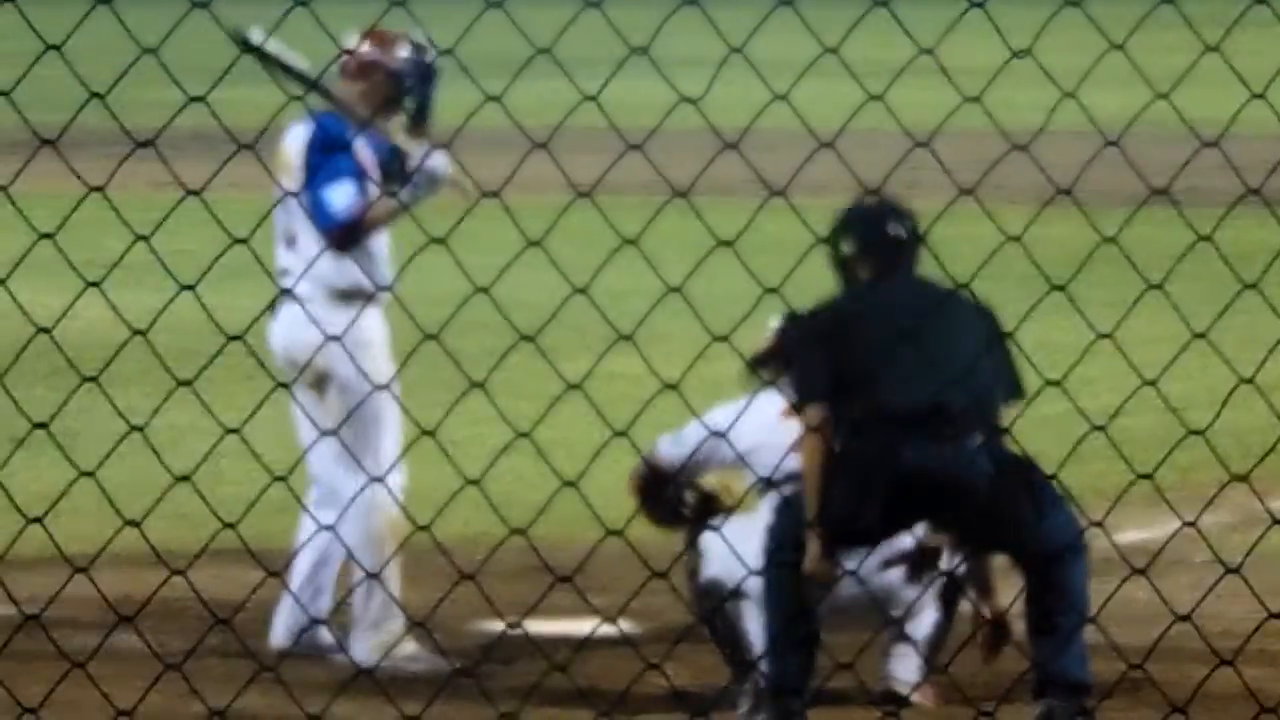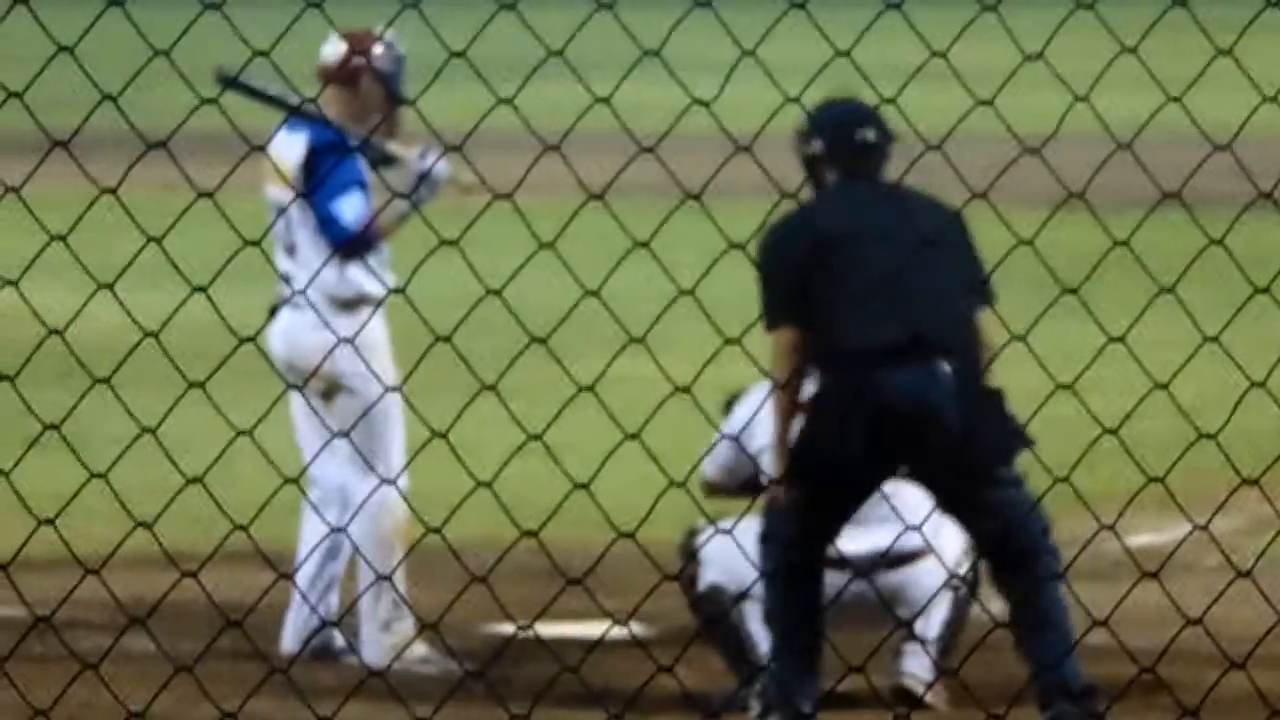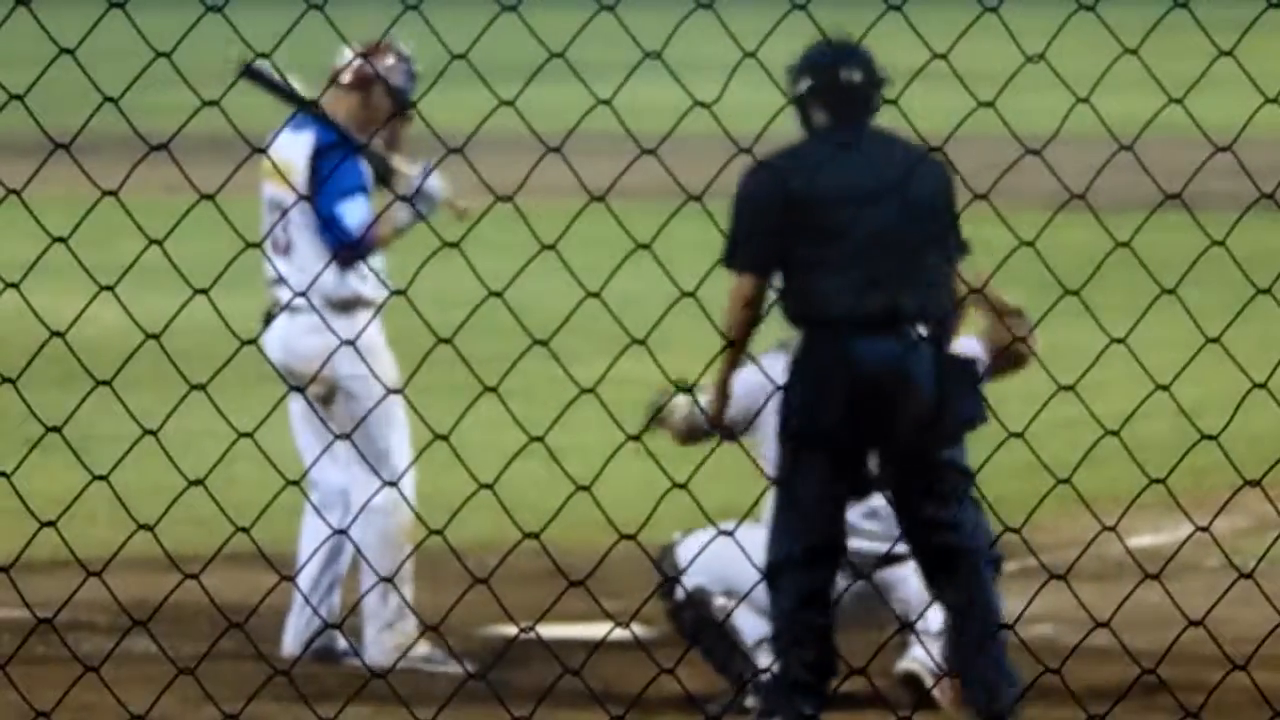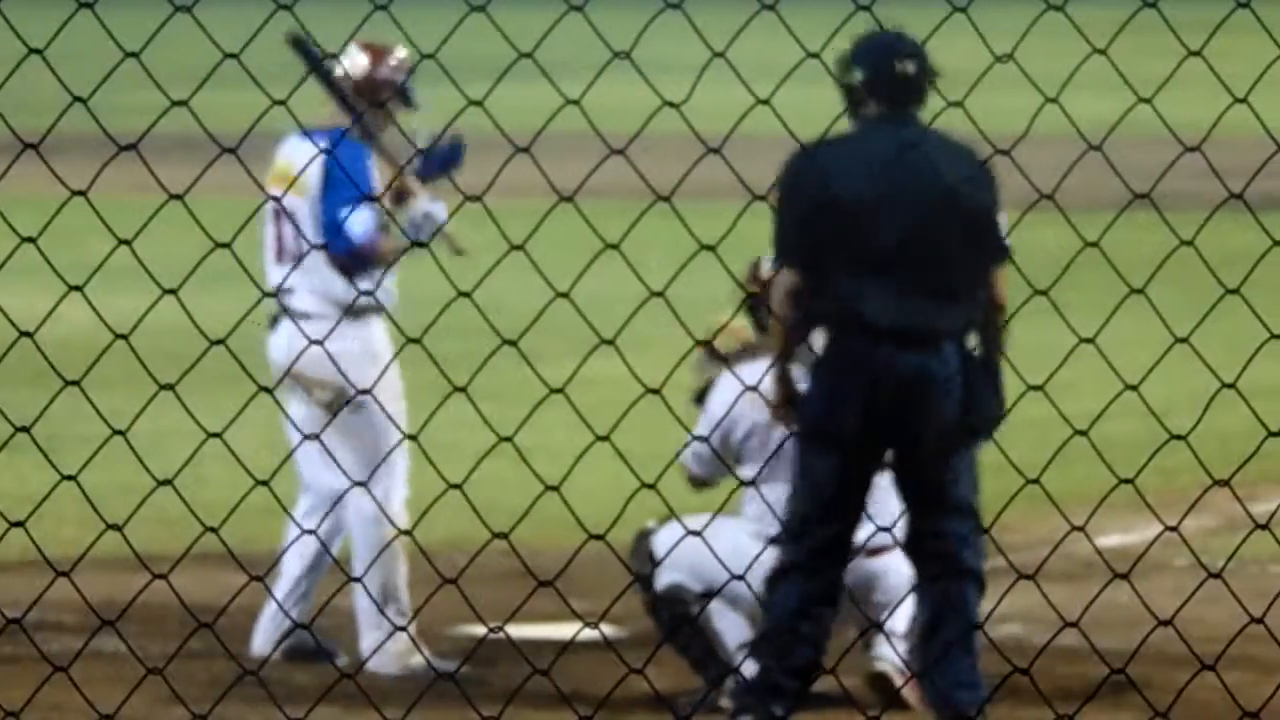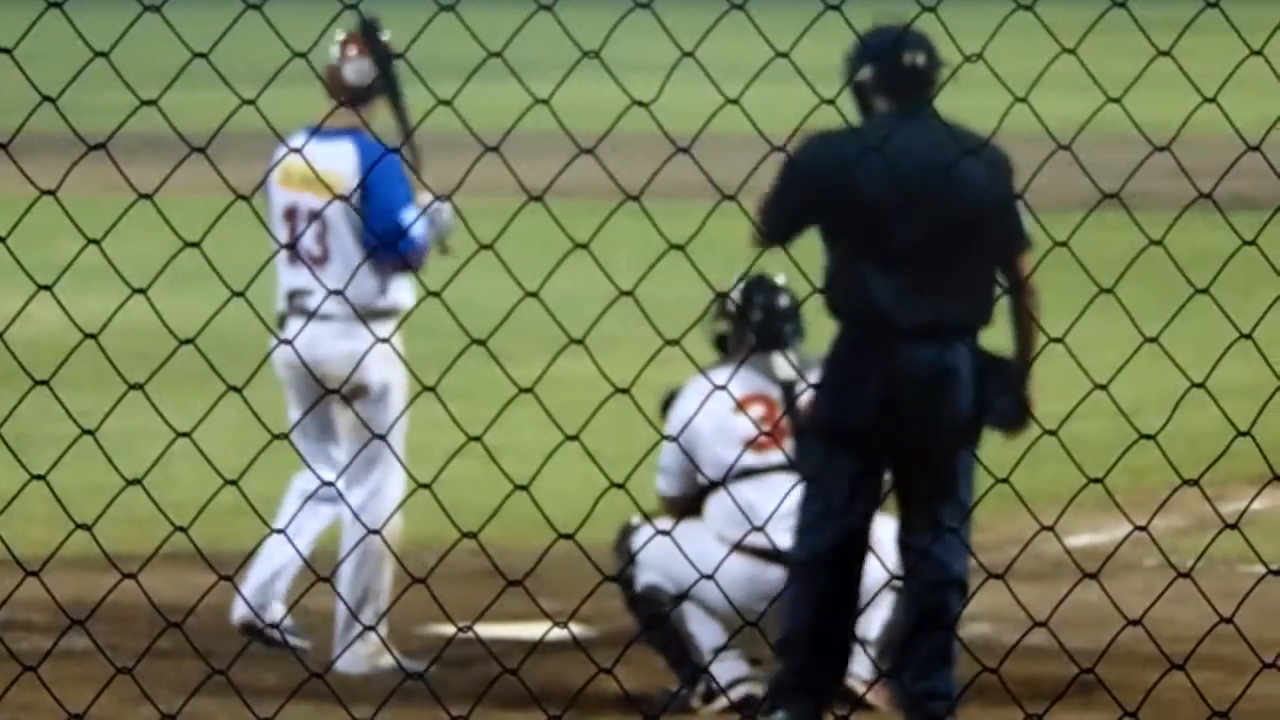
dt=0.4s
person 1, frame 1
left shoulder: (320, 131)
right shoulder: (332, 135)
left elbow: (377, 196)
right elbow: (344, 227)
left wrist: (418, 150)
right wrist: (410, 189)
left hip: (307, 323)
right hip: (338, 323)
left knee: (334, 483)
right knee: (376, 480)
left ankle: (299, 622)
right ankle: (378, 636)
person 1, frame 2
left shoulder: (295, 135)
right shoulder: (328, 147)
left elbow: (380, 138)
right elbow: (355, 236)
right wrist: (416, 192)
left hip: (301, 325)
right hip: (341, 329)
left knee: (332, 484)
right knee: (378, 485)
left ankle: (310, 628)
right ankle: (388, 638)
person 1, frame 3
left shoulder: (291, 137)
right shoulder: (333, 149)
left elbow: (380, 151)
right elbow: (354, 241)
left wrist: (392, 123)
right wrist: (414, 206)
left hip: (294, 329)
right hip: (339, 332)
left knee: (333, 485)
right knee: (385, 481)
left ankle: (311, 629)
right ankle: (392, 636)
person 1, frame 4
left shoulder: (296, 146)
right shoulder: (346, 152)
right elbow: (353, 251)
left wrist: (415, 177)
right wrist: (416, 228)
left hip: (294, 335)
right hip: (346, 338)
left knee: (325, 490)
right knee: (377, 489)
left ankle: (280, 627)
right ankle: (388, 642)
person 1, frame 5
left shoulder: (285, 154)
right shoulder: (372, 157)
right elbow: (408, 250)
right wrist: (433, 217)
left hip: (295, 336)
right hip: (359, 339)
left knee: (321, 475)
right knee: (373, 491)
left ankle: (261, 597)
right ankle: (360, 645)
person 2, frame 1
left shoulder: (826, 320)
right shoulder: (971, 312)
left elbow: (817, 425)
left wrist: (815, 531)
right wrist: (976, 534)
left hip: (880, 468)
right hip: (971, 466)
right knee: (1057, 542)
person 2, frame 2
left shoulder: (794, 233)
right shoulder: (940, 217)
left elbow: (788, 349)
right elbow: (975, 327)
left wrist: (781, 455)
right wrist: (974, 421)
left hip: (856, 395)
right hip: (946, 390)
left knee: (790, 533)
right knee: (1019, 542)
person 2, frame 3
left shoulder: (776, 177)
right shoulder: (927, 168)
left elbow: (747, 293)
right elbow: (952, 284)
left wrist: (721, 387)
left hip: (833, 365)
right hip: (918, 360)
left knee: (804, 543)
right knee: (953, 533)
person 2, frame 4
left shoulder: (817, 166)
right shoulder: (967, 168)
left elbow: (791, 286)
right elbow: (992, 293)
left wrist: (782, 376)
right wrist: (986, 379)
left hip: (854, 368)
right hip: (942, 368)
left knee: (812, 539)
right knee: (949, 542)
person 2, frame 5
left shoulder: (831, 155)
right shoulder: (984, 160)
left elbow: (765, 233)
right elbow: (1020, 279)
left wrist: (795, 171)
right wrist: (1020, 375)
left hip: (866, 362)
right hip: (952, 365)
left knee: (829, 535)
right knee: (938, 537)
person 3, frame 1
left shoulder: (747, 411)
left elbow: (649, 475)
left wrist: (687, 515)
right hip: (894, 572)
left knee: (712, 543)
right knee: (951, 546)
left ankle: (765, 679)
right ankle: (907, 674)
person 3, frame 2
left shoulder: (767, 396)
left elbow: (716, 482)
right hip: (905, 579)
left knee: (707, 548)
right knee: (956, 537)
right ankle: (920, 672)
person 3, frame 3
left shoulder: (768, 369)
left elbow: (685, 424)
right elbow: (1016, 347)
left wrist: (667, 404)
right wrist: (984, 295)
right hip: (899, 577)
left knee: (683, 558)
left ankle: (765, 674)
right ankle: (925, 658)
person 3, frame 4
left shoulder: (744, 382)
left elbow: (698, 474)
right hip: (877, 572)
left knee: (655, 549)
left ankle: (746, 677)
right ankle: (895, 656)
person 3, frame 5
left shoulder: (702, 391)
left elbow: (675, 504)
left hip: (749, 579)
left knee: (640, 546)
right knee: (889, 536)
left ankle: (723, 680)
right ankle: (862, 671)
